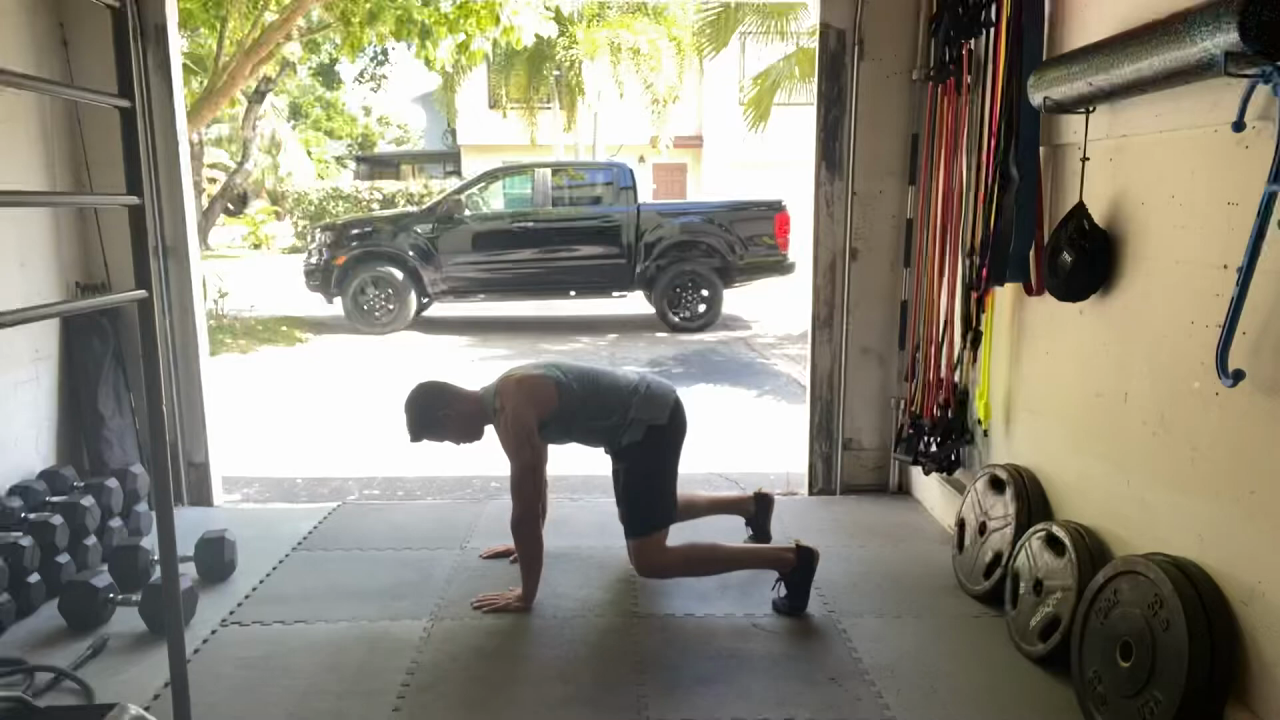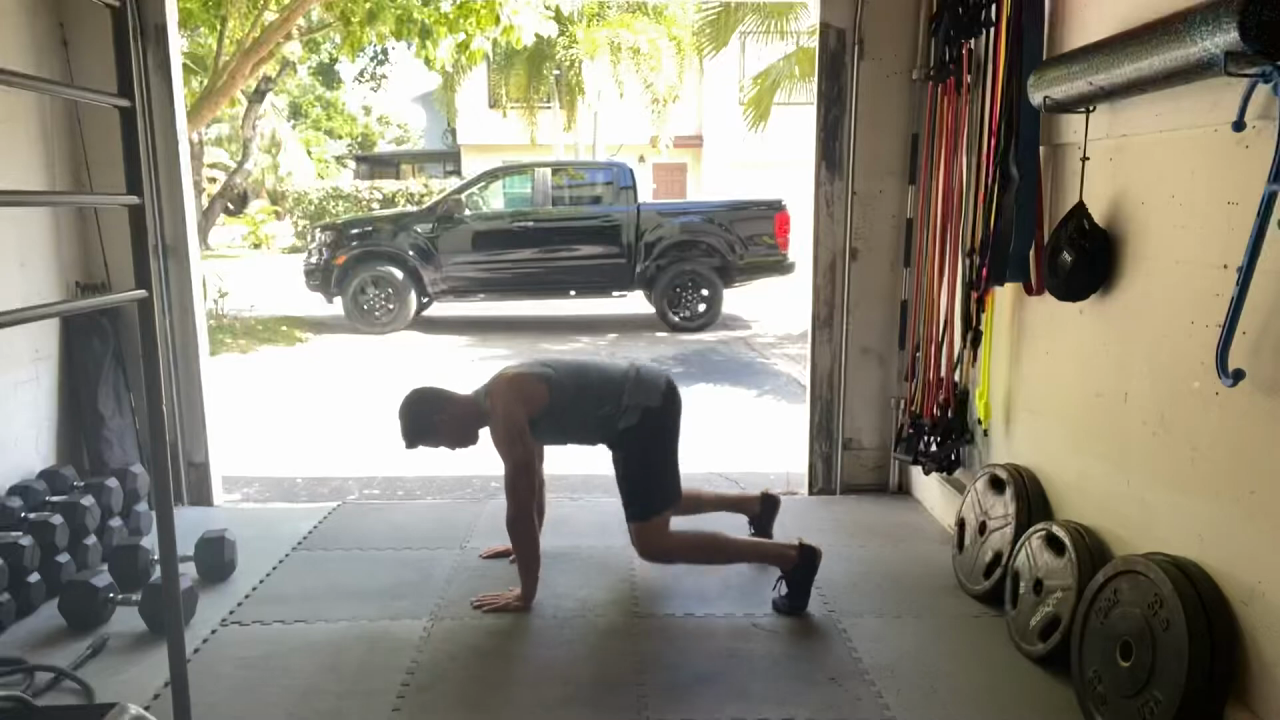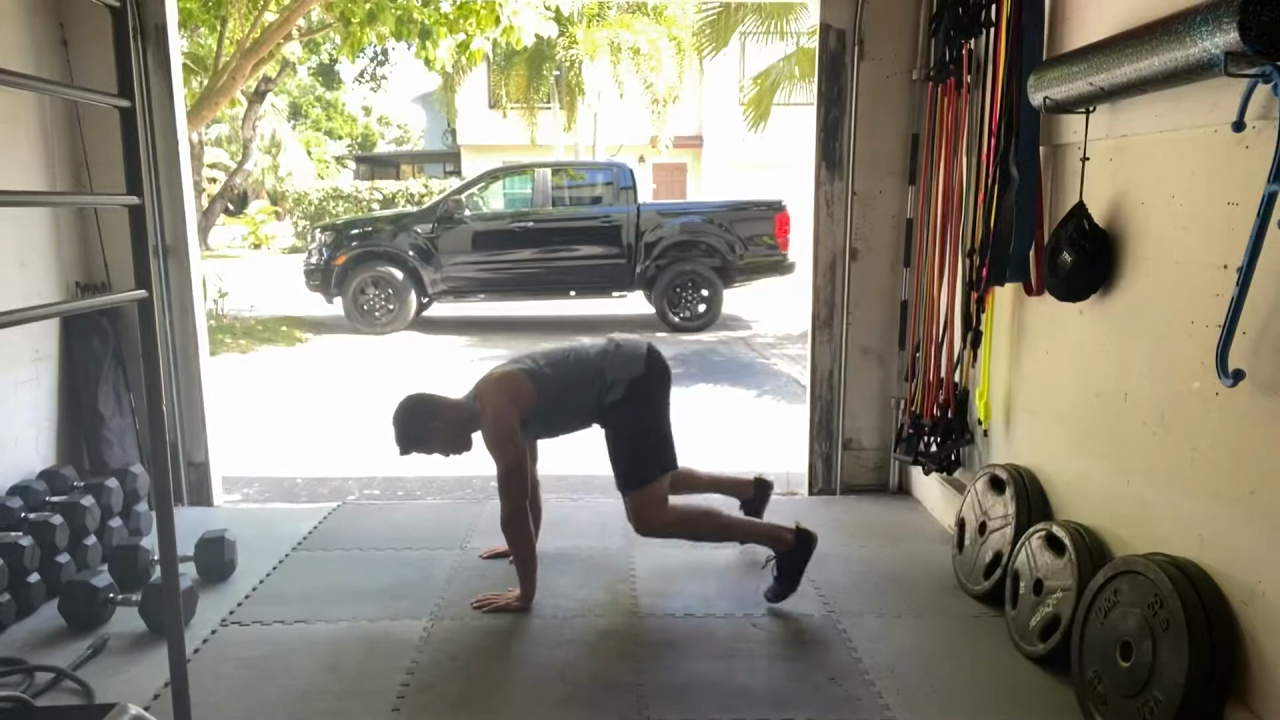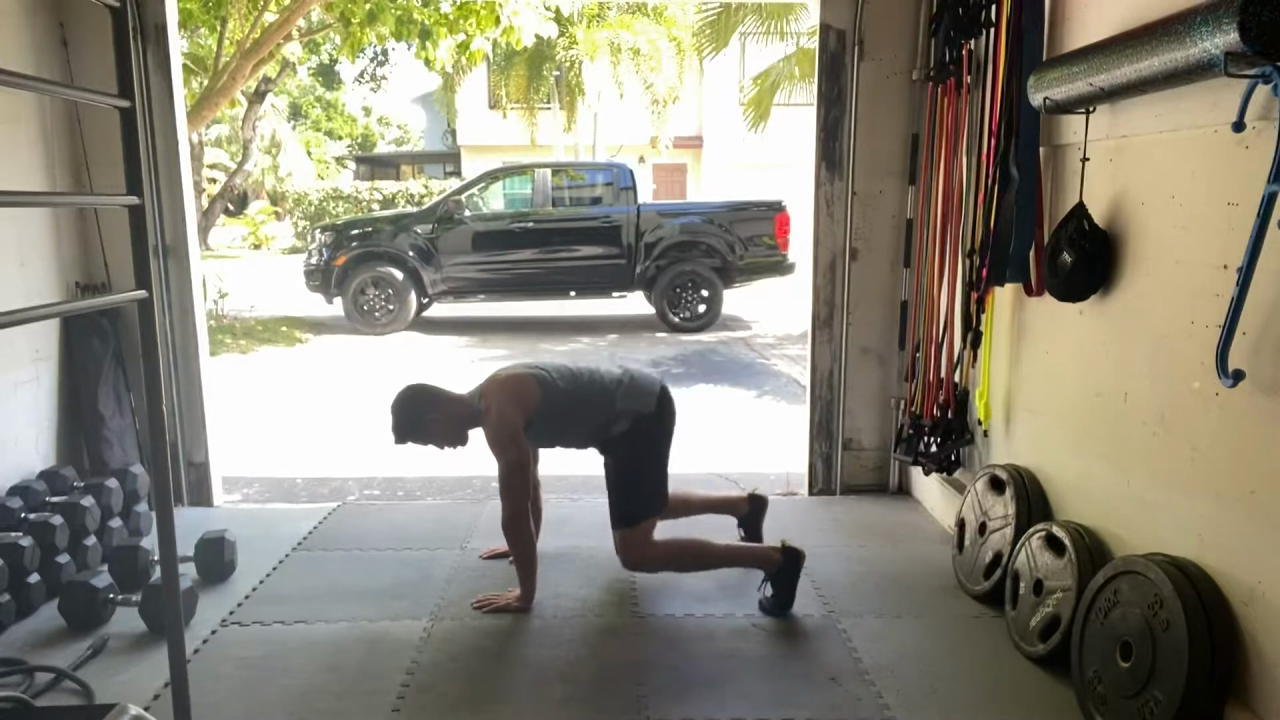
dt=0.2s
person 1, frame 1
left shoulder: (511, 414)
right shoulder: (506, 395)
left elbow: (524, 510)
right elbow: (536, 477)
left wrist: (526, 594)
right wrist: (527, 545)
left hip: (649, 422)
right hip: (647, 409)
left knee: (649, 559)
right knee: (640, 515)
left ankle: (790, 559)
right ankle: (751, 504)
person 1, frame 2
left shoulder: (503, 413)
right shoulder: (498, 398)
left elbow: (520, 509)
right elbow: (533, 476)
left wrist: (526, 593)
right wrist: (527, 545)
left hip: (645, 406)
right hip: (643, 398)
left knee: (652, 544)
right knee: (655, 502)
left ankle: (793, 557)
right ankle: (758, 506)
person 1, frame 3
left shoulder: (494, 415)
right shoulder: (492, 398)
left elbow: (513, 508)
right elbow: (528, 479)
left wrist: (525, 593)
right wrist: (526, 541)
left hip: (632, 379)
right hip: (633, 371)
left knee: (648, 516)
right knee: (653, 481)
left ankle: (788, 540)
right ankle: (750, 492)
person 1, frame 4
left shoulder: (497, 415)
right shoulder: (495, 397)
left elbow: (515, 510)
right elbow: (528, 480)
left wrist: (525, 594)
right wrist: (528, 543)
left hip: (638, 414)
right hip: (638, 403)
left knee: (635, 551)
right knee: (643, 508)
left ankle: (776, 558)
right ankle: (744, 506)
